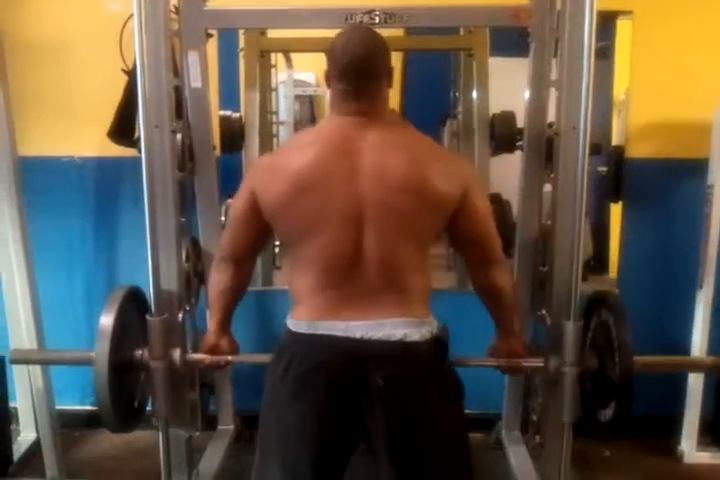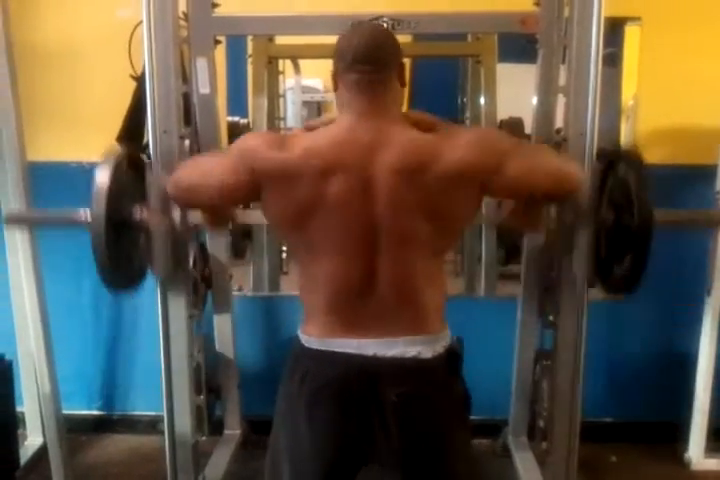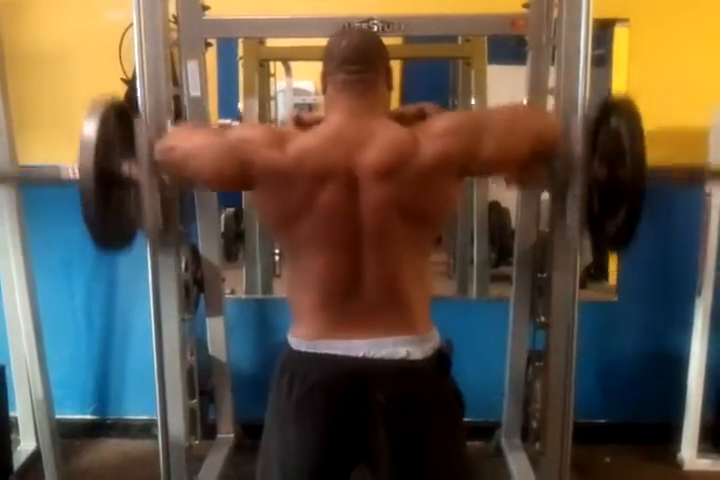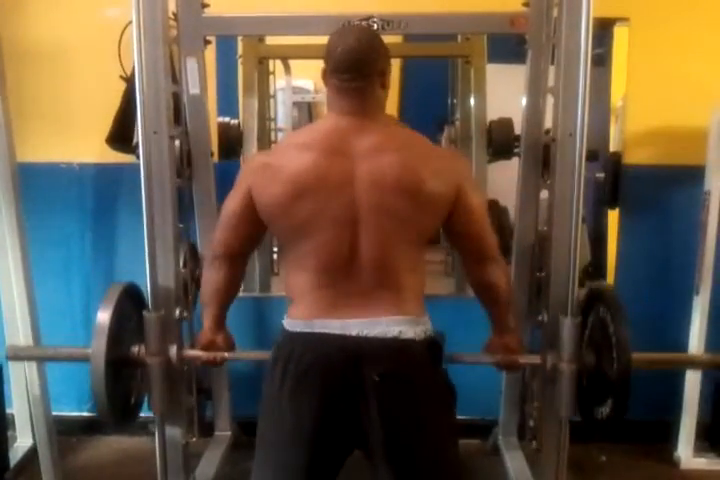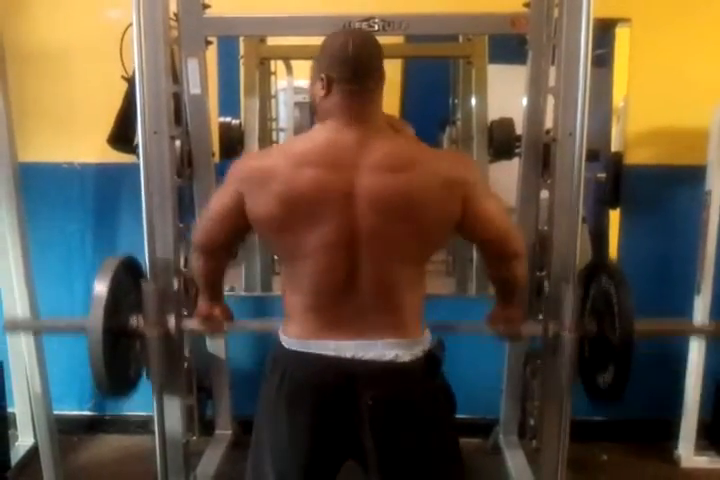
dt=0.7s
person 1, frame 1
left shoulder: (274, 165)
right shoulder: (443, 165)
left elbow: (232, 259)
right elbow: (488, 263)
left wrist: (217, 328)
right wrist: (508, 334)
left hip: (311, 352)
right hip: (407, 354)
person 1, frame 2
left shoulder: (278, 159)
right shoulder: (459, 157)
left elbow: (182, 183)
right elbow: (569, 177)
left wrist: (216, 210)
right wrist: (526, 208)
left hip: (324, 366)
right hip: (420, 365)
person 1, frame 3
left shoulder: (266, 152)
right shoulder: (437, 147)
left elbow: (171, 149)
right elbow: (543, 128)
left hip: (313, 368)
right hip: (409, 367)
person 1, frame 4
left shoulder: (268, 164)
right shoulder: (439, 164)
left elbow: (223, 257)
right elbow: (486, 261)
left wrist: (212, 325)
right wrist: (504, 330)
left hip: (308, 352)
right hip: (402, 354)
person 1, frame 5
left shoulder: (262, 169)
right shoulder: (443, 171)
left elbow: (208, 245)
right elbow: (509, 252)
left wrist: (210, 299)
right wrist: (509, 307)
left hip: (305, 368)
right hip: (401, 370)
